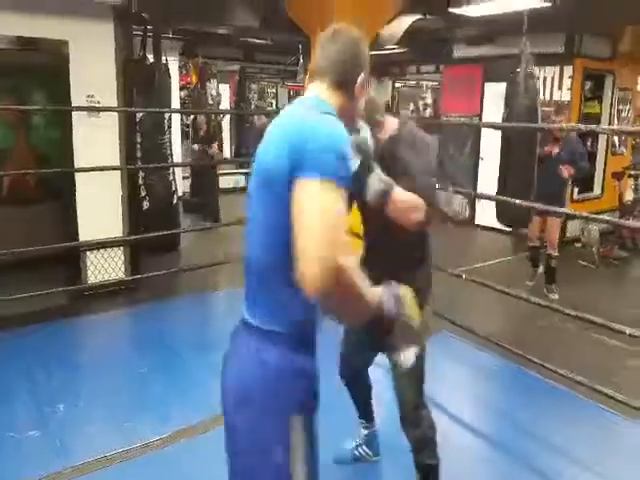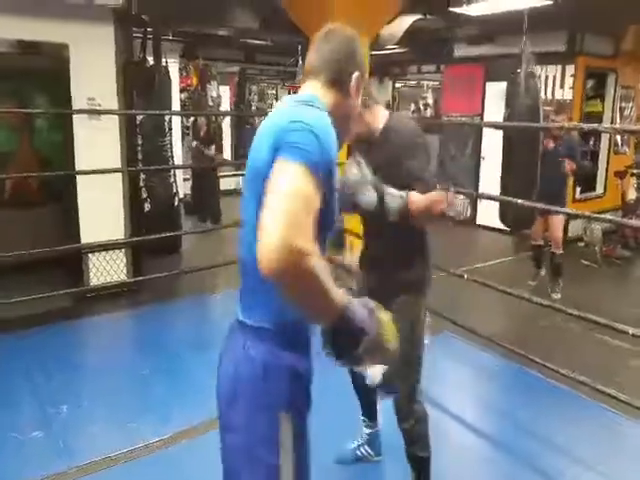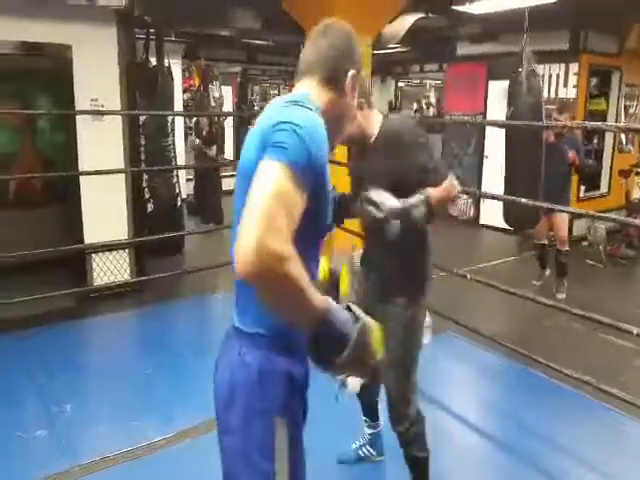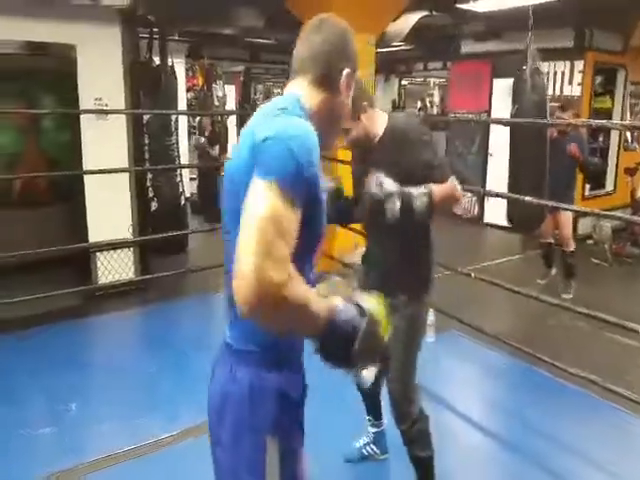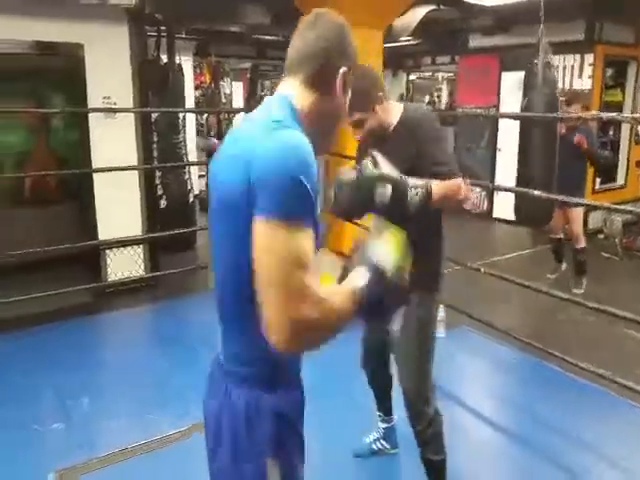
dt=0.1s
person 1, frame 1
left shoulder: (287, 124)
right shoulder: (324, 135)
right elbow: (321, 274)
left wrist: (369, 189)
right wrist: (383, 308)
left hip: (257, 352)
right hip: (278, 366)
person 1, frame 2
left shoulder: (284, 118)
right shoulder: (310, 125)
right elbow: (280, 254)
right wrist: (350, 317)
left hip: (251, 350)
right hip: (268, 362)
person 1, frame 3
left shoulder: (281, 119)
right shoulder: (301, 125)
right elbow: (256, 255)
right wrist: (329, 322)
left hip: (255, 358)
right hip: (264, 368)
person 1, frame 4
left shoulder: (271, 122)
right shoulder: (291, 134)
right elbow: (257, 286)
right wrist: (337, 321)
left hip: (248, 369)
right hip: (260, 381)
person 1, frame 5
left shoulder: (246, 132)
right shoulder: (285, 150)
right elbow: (289, 325)
right wrist: (364, 281)
left hip: (236, 381)
right hip: (259, 398)
person 2, frame 1
left shoulder: (412, 145)
left elbow: (412, 217)
left wrist: (367, 172)
left hip: (407, 285)
right hip: (373, 277)
left knee: (409, 400)
right knee: (351, 365)
right ankle: (369, 437)
person 2, frame 2
left shoulder: (403, 134)
right shoulder: (361, 141)
left elbow: (437, 202)
left hip: (403, 280)
right hip: (371, 272)
left knee: (403, 390)
right ankle: (371, 438)
person 2, frame 3
left shoulder: (403, 134)
right shoulder: (358, 147)
left elbow: (450, 189)
left wrist: (404, 209)
right wrist: (336, 206)
left hip: (404, 283)
right hip: (372, 274)
left knee: (399, 392)
right ankle: (372, 437)
person 2, frame 4
left shoulder: (407, 132)
right shoulder: (362, 149)
left elbow: (451, 190)
left wrist: (404, 200)
right wrist: (338, 208)
left hip: (407, 280)
right hip: (374, 271)
left knee: (401, 390)
right ankle: (377, 435)
person 2, frame 5
left shoulder: (420, 124)
right shoulder: (372, 138)
left elbow: (458, 191)
left hip: (418, 276)
left knee: (415, 388)
right knee: (373, 358)
right ankle: (386, 431)
person 3, frame 1
left shoulder: (574, 144)
right shoulder: (543, 138)
left elbow: (583, 170)
left wrist: (572, 172)
right wrist: (541, 153)
left hip: (556, 199)
right hip: (537, 195)
left knee: (552, 242)
right knee: (532, 236)
left ankle: (550, 282)
right ankle: (536, 268)
person 3, frame 2
left shoulder: (571, 141)
right shoulder: (542, 137)
left elbow: (579, 165)
left wrist: (573, 167)
right wrist: (542, 149)
left hip: (557, 197)
right hip: (538, 194)
left knee: (556, 239)
right knee: (535, 235)
left ankle: (556, 280)
right ankle: (538, 268)
person 3, frame 3
left shoulder: (573, 139)
right shoulder: (544, 135)
left wrist: (576, 160)
right wrist: (543, 143)
left hip: (560, 196)
right hip: (541, 193)
left knee: (562, 237)
right knee: (539, 234)
left ankle: (561, 278)
right ankle: (543, 269)
person 3, frame 4
left shoulder: (577, 136)
right shoulder: (548, 133)
left wrist: (578, 155)
right wrist: (547, 139)
left hip: (565, 194)
right hip: (546, 191)
left knee: (566, 236)
right knee: (545, 232)
left ankle: (569, 280)
right ankle: (549, 268)
person 3, frame 5
left shoulder: (586, 130)
right shoulder: (558, 128)
left elbow: (598, 159)
left wrist: (586, 147)
left hip: (575, 190)
right hip: (556, 187)
left knee: (576, 233)
right knee: (554, 229)
left ankle: (580, 276)
right ankle: (560, 263)
